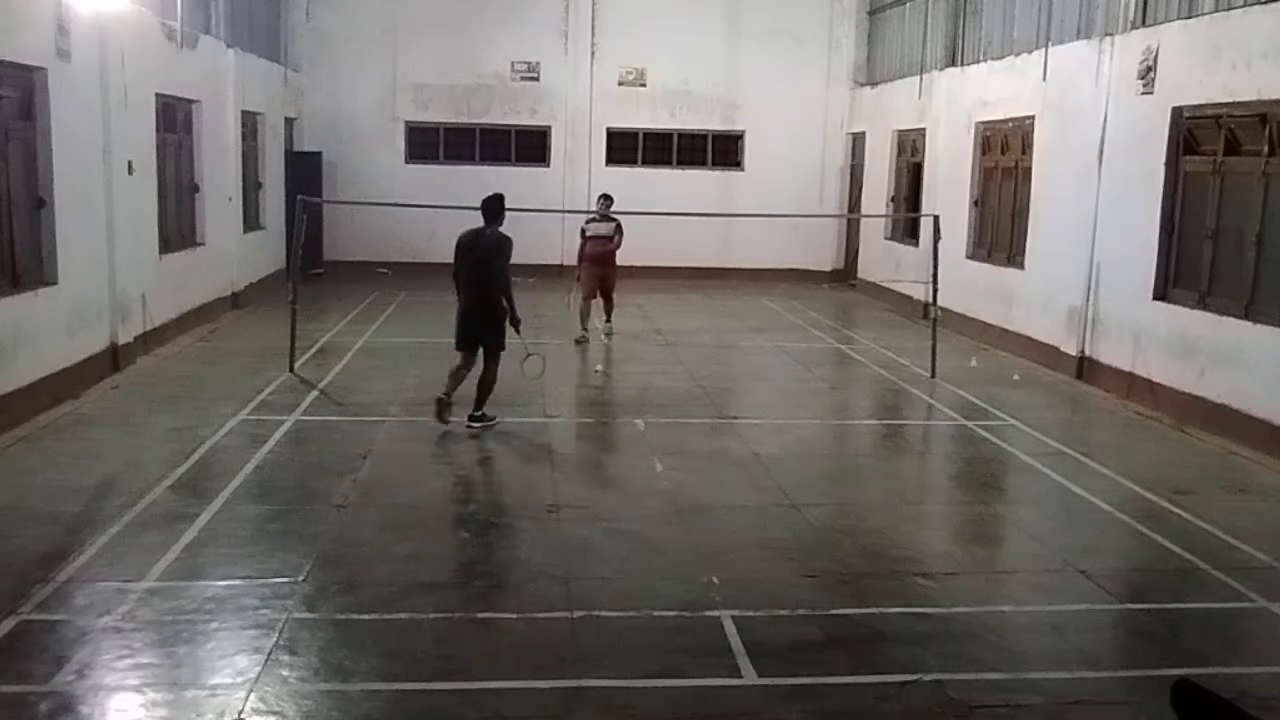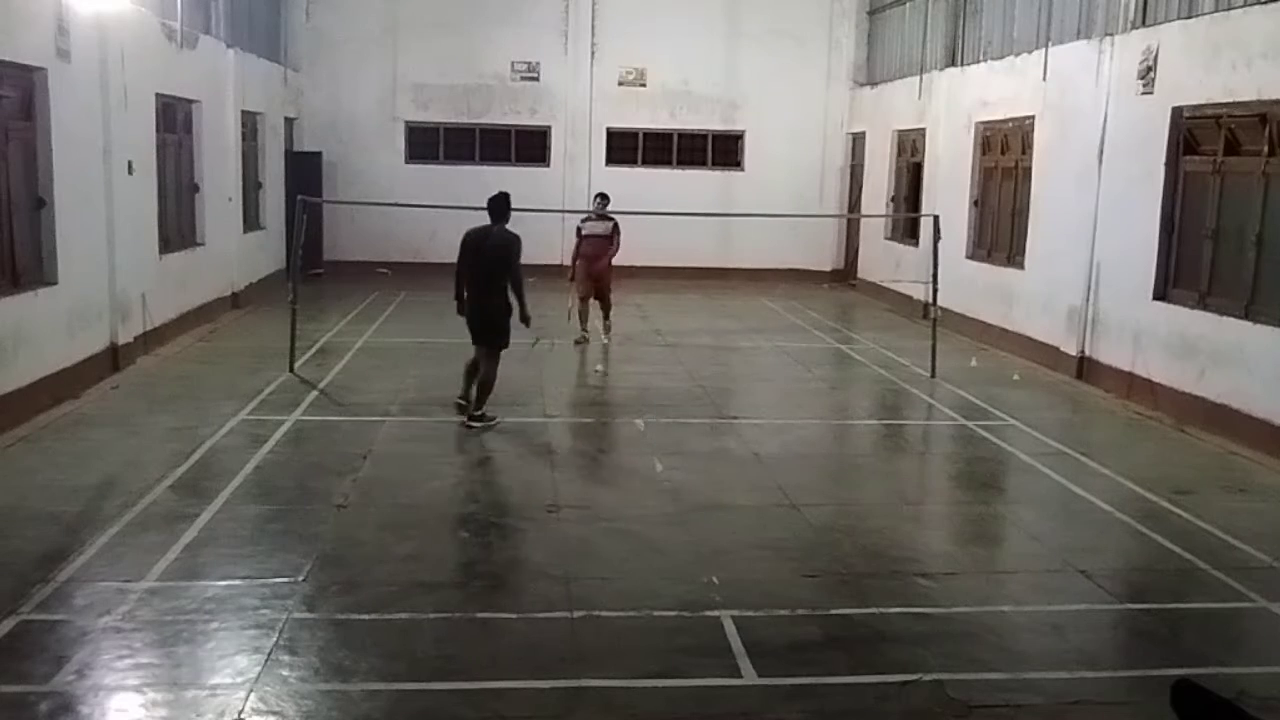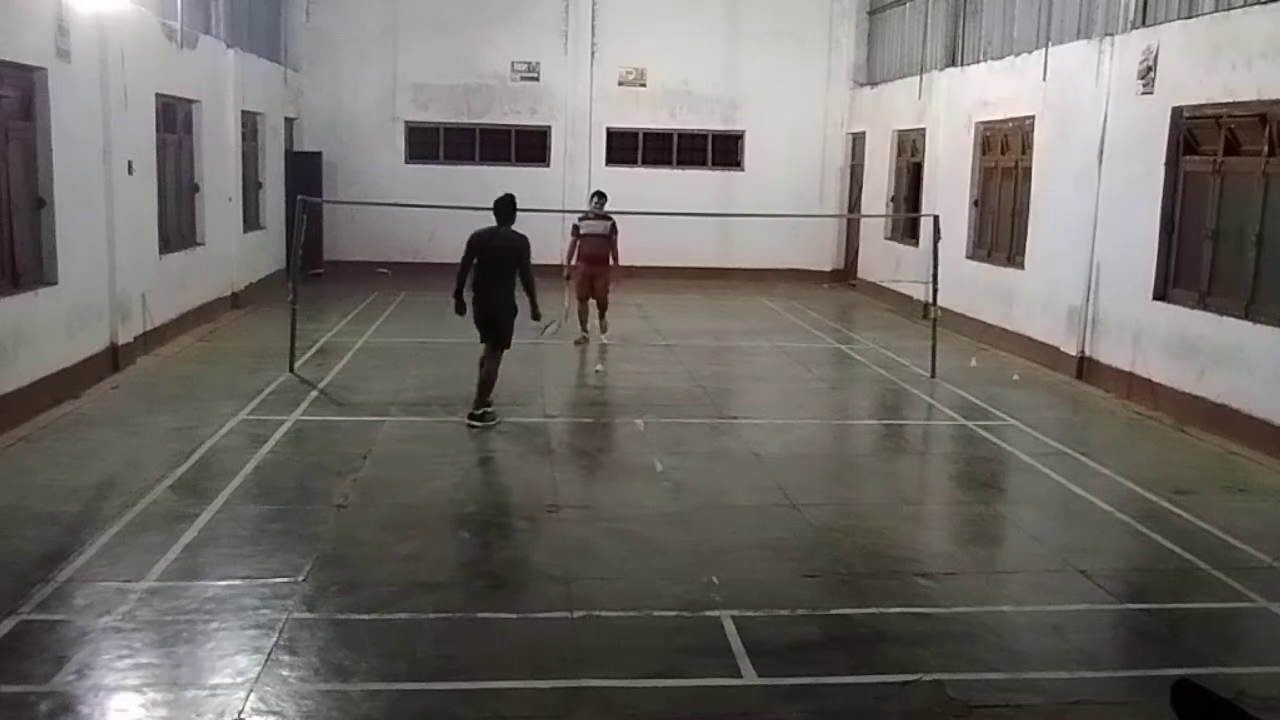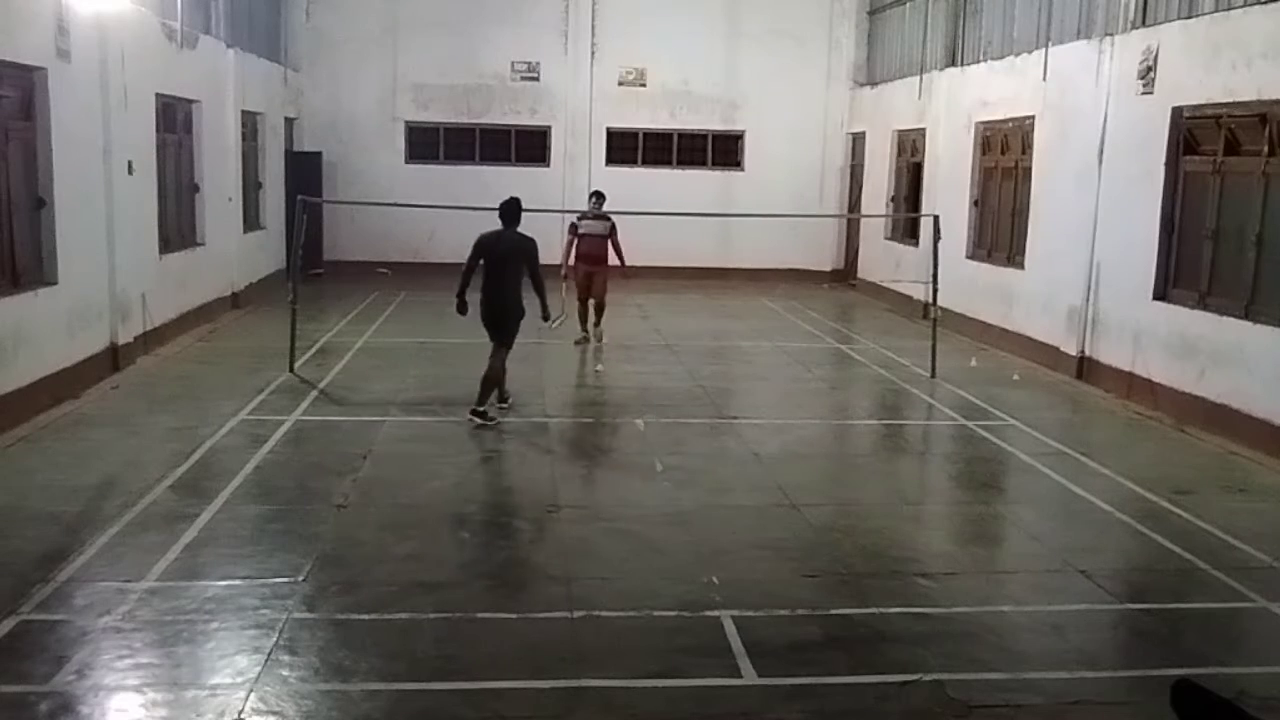
dt=0.1s
person 1, frame 1
left shoulder: (465, 237)
right shoulder: (502, 241)
left elbow: (456, 273)
right elbow: (502, 278)
right wrist: (512, 311)
left hip: (466, 307)
right hip: (490, 308)
left knee: (467, 360)
right knee: (491, 362)
left ankle: (446, 396)
right ankle: (477, 413)
person 1, frame 2
left shoulder: (471, 235)
right shoulder: (512, 240)
left elbow: (460, 270)
right elbow: (515, 277)
left wrist: (459, 297)
right wrist: (523, 308)
left hip: (473, 303)
right hip: (496, 305)
left knee: (480, 353)
right knee: (491, 358)
left ankle: (465, 396)
right ankle: (476, 412)
person 1, frame 3
left shoulder: (477, 236)
right shoulder: (520, 241)
left elbow: (464, 268)
right elbow: (526, 276)
left wrist: (458, 297)
right wrist: (534, 306)
left hip: (479, 303)
right hip: (502, 304)
left knee: (489, 350)
right knee: (493, 357)
left ankle: (483, 399)
right ankle: (478, 411)
person 1, frame 4
left shoulder: (485, 239)
right shoulder: (528, 244)
left elbow: (468, 270)
right elbow: (536, 277)
left wrist: (461, 297)
right wrist: (544, 305)
left hip: (488, 303)
right hip: (510, 305)
left knee: (498, 348)
right knee: (499, 356)
left ankle: (502, 394)
right ankle: (480, 408)
